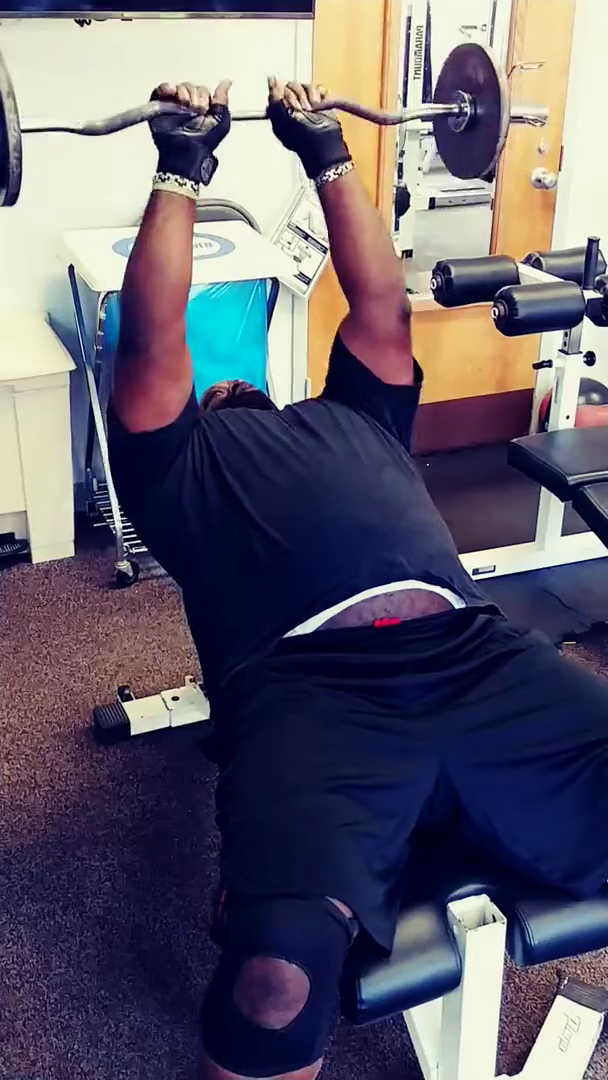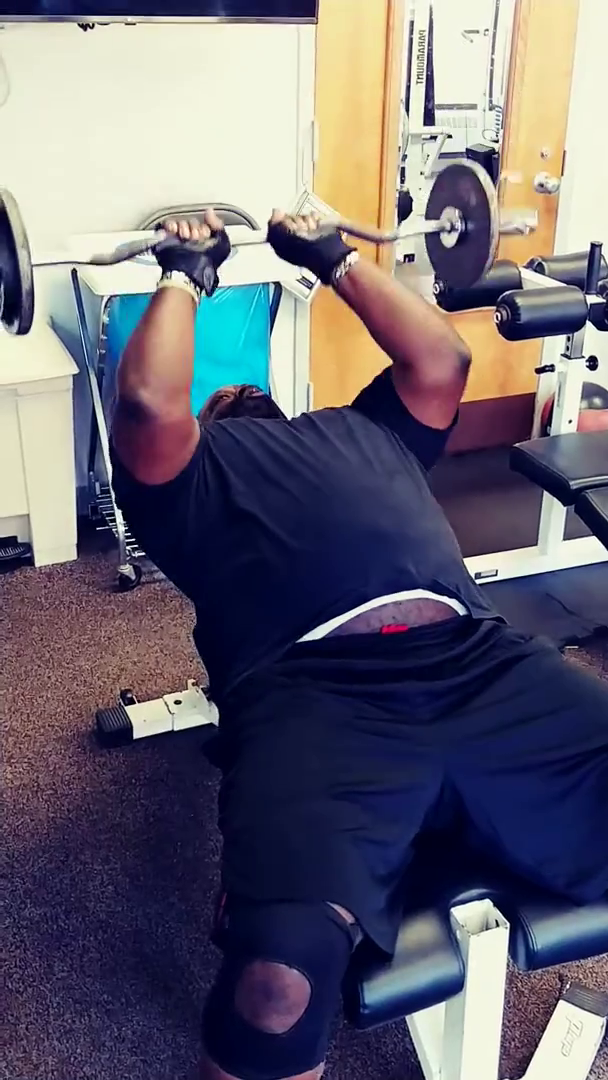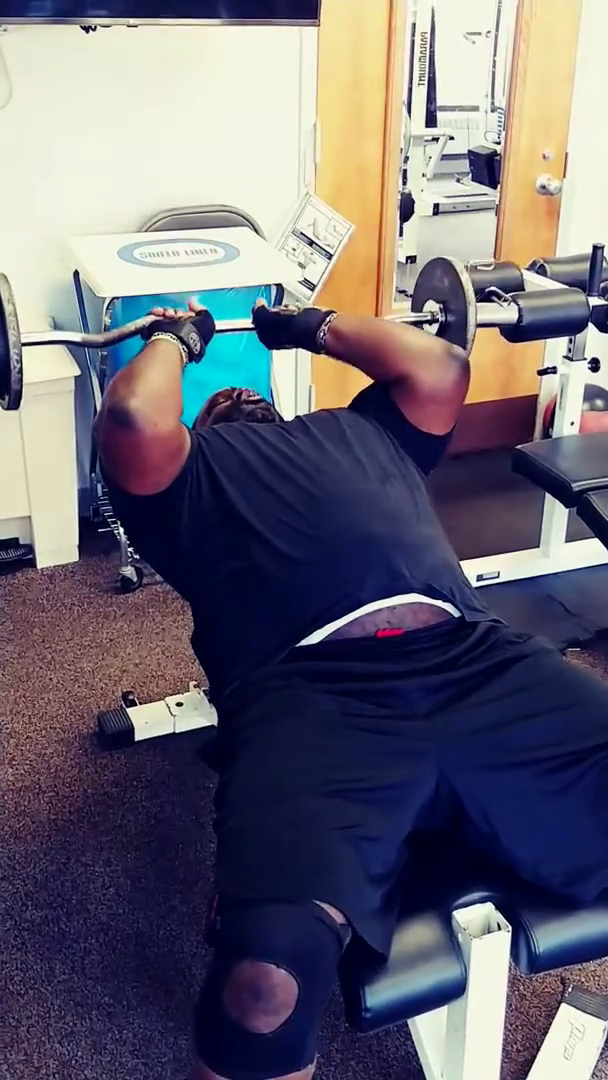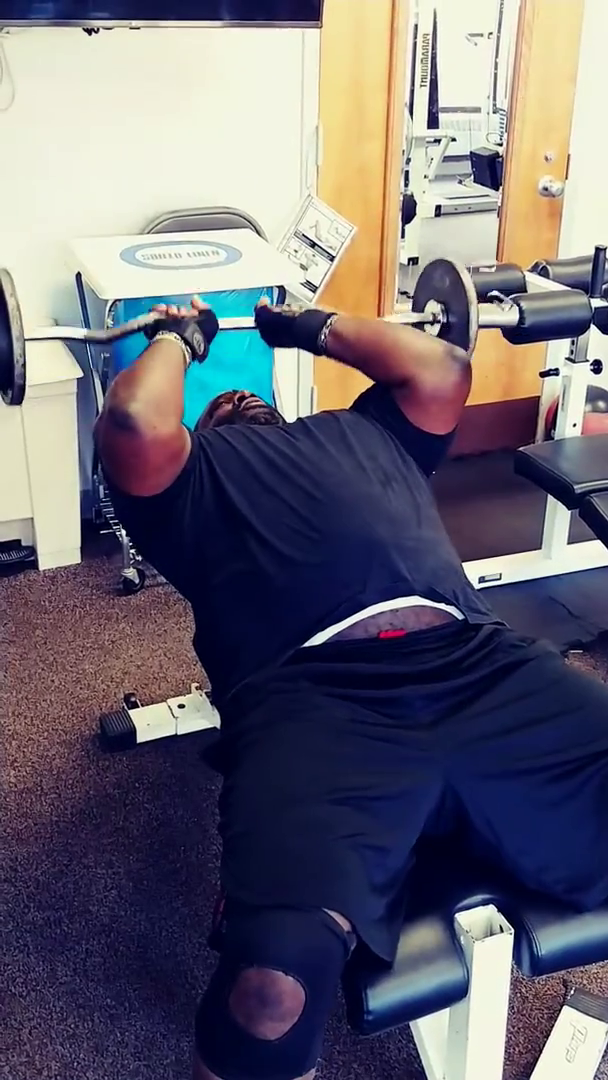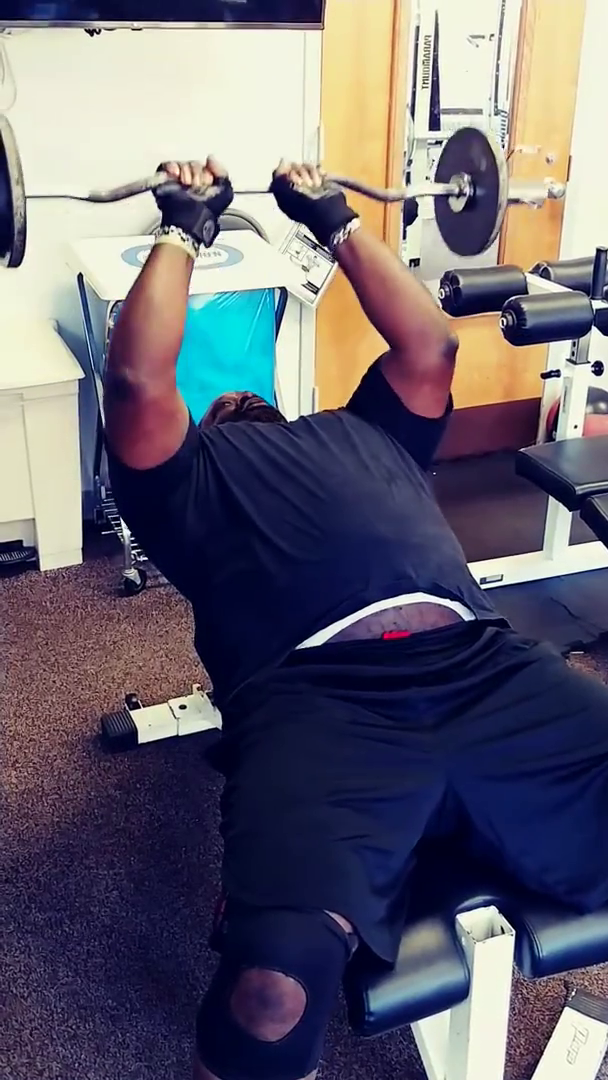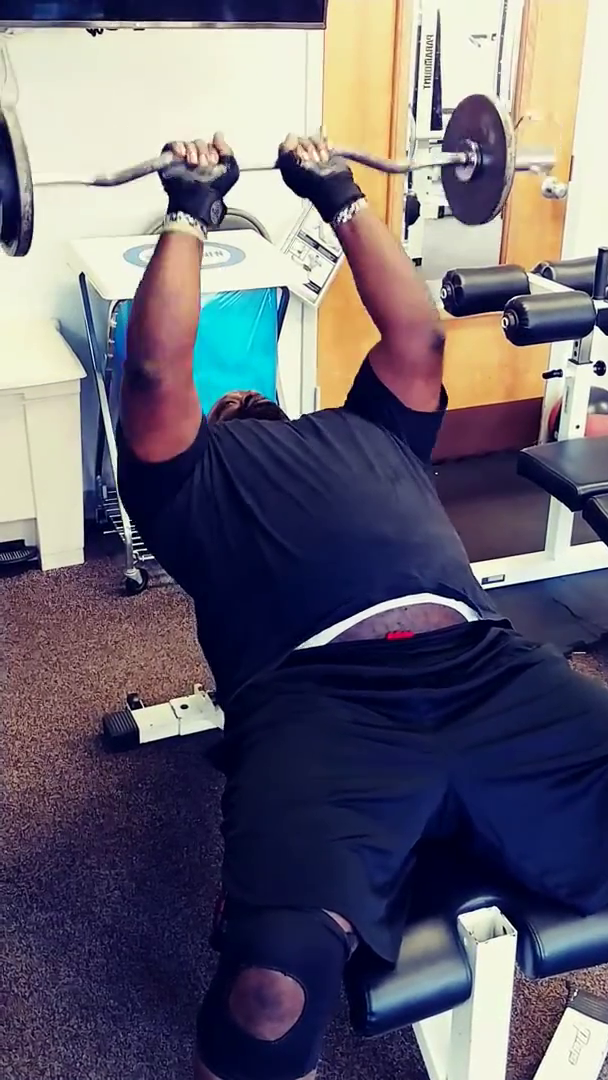
dt=0.4s
person 1, frame 1
left shoulder: (352, 421)
right shoulder: (183, 463)
left elbow: (381, 305)
right elbow: (152, 339)
left wrist: (327, 157)
right wrist: (182, 171)
left hip: (476, 654)
right hip: (307, 689)
right knee: (279, 967)
person 1, frame 2
left shoulder: (359, 427)
right shoulder: (190, 469)
left elbow: (440, 362)
right elbow: (146, 406)
left wrist: (333, 257)
right wrist: (184, 278)
left hip: (481, 661)
right hip: (313, 696)
right knee: (278, 972)
person 1, frame 3
left shoulder: (355, 429)
right shoulder: (191, 469)
left elbow: (440, 368)
right elbow: (132, 425)
left wrist: (317, 328)
right wrist: (174, 342)
left hip: (475, 660)
right hip: (310, 695)
right knee: (265, 978)
person 1, frame 4
left shoulder: (357, 433)
right shoulder: (194, 472)
left elbow: (444, 369)
right elbow: (135, 426)
left wrist: (322, 328)
right wrist: (176, 340)
left hip: (476, 663)
right hip: (313, 698)
right knee: (274, 980)
person 1, frame 5
left shoulder: (363, 434)
right shoulder: (192, 479)
left elbow: (427, 345)
right elbow: (139, 381)
left wrist: (336, 222)
right wrist: (181, 232)
left hip: (484, 667)
right hip: (316, 698)
right knee: (274, 984)
person 1, frame 6
left shoulder: (365, 429)
right shoulder: (195, 475)
left elbow: (414, 336)
right elbow: (156, 373)
left wrist: (341, 201)
right wrist: (189, 217)
left hip: (489, 667)
right hip: (317, 698)
right knee: (272, 979)
